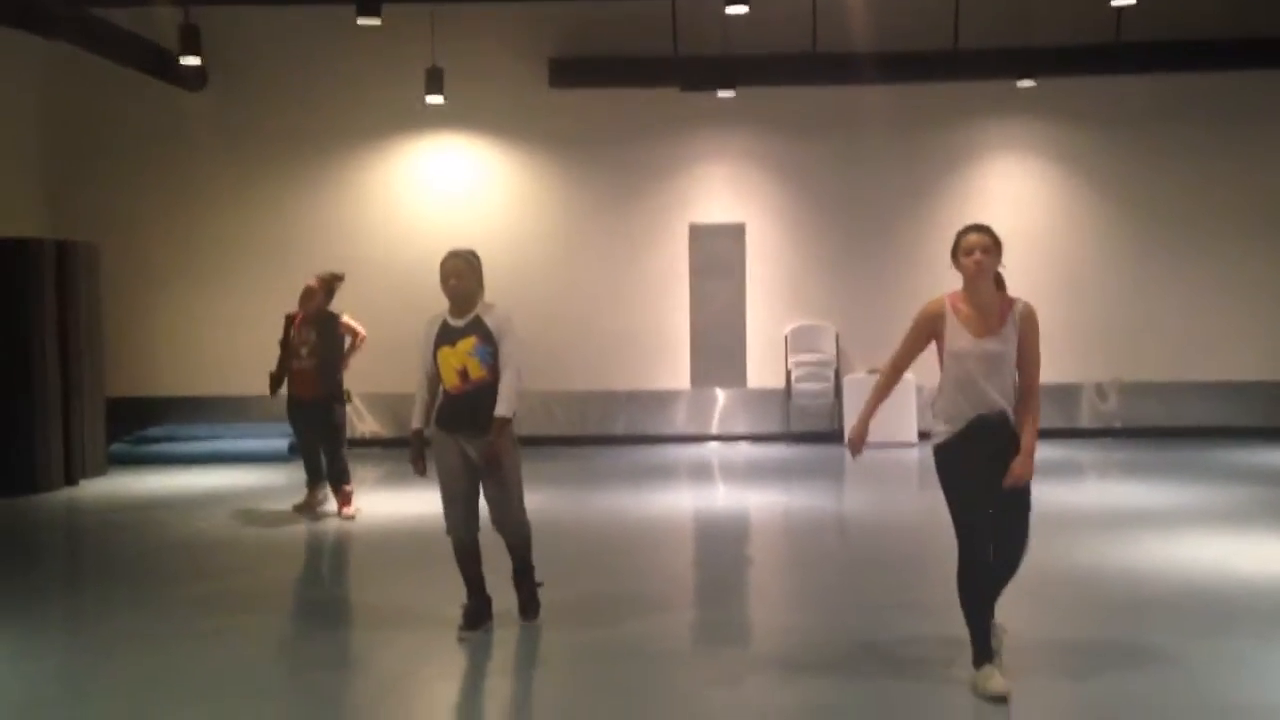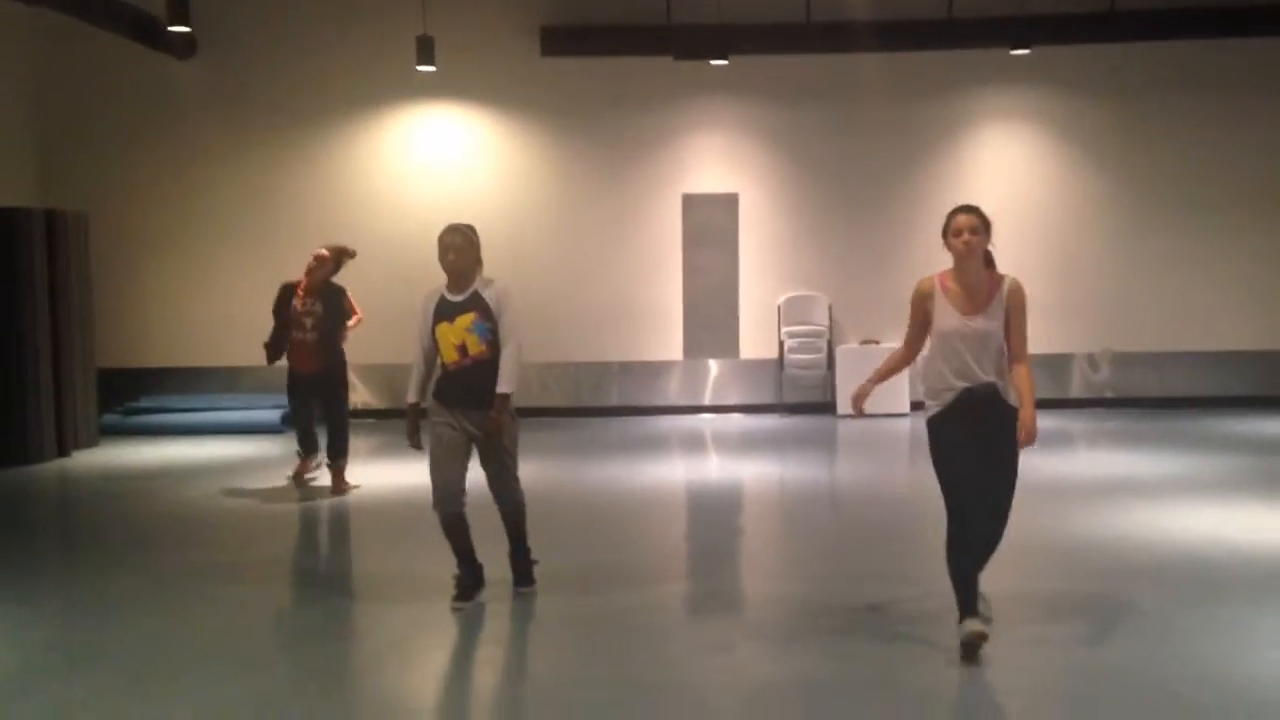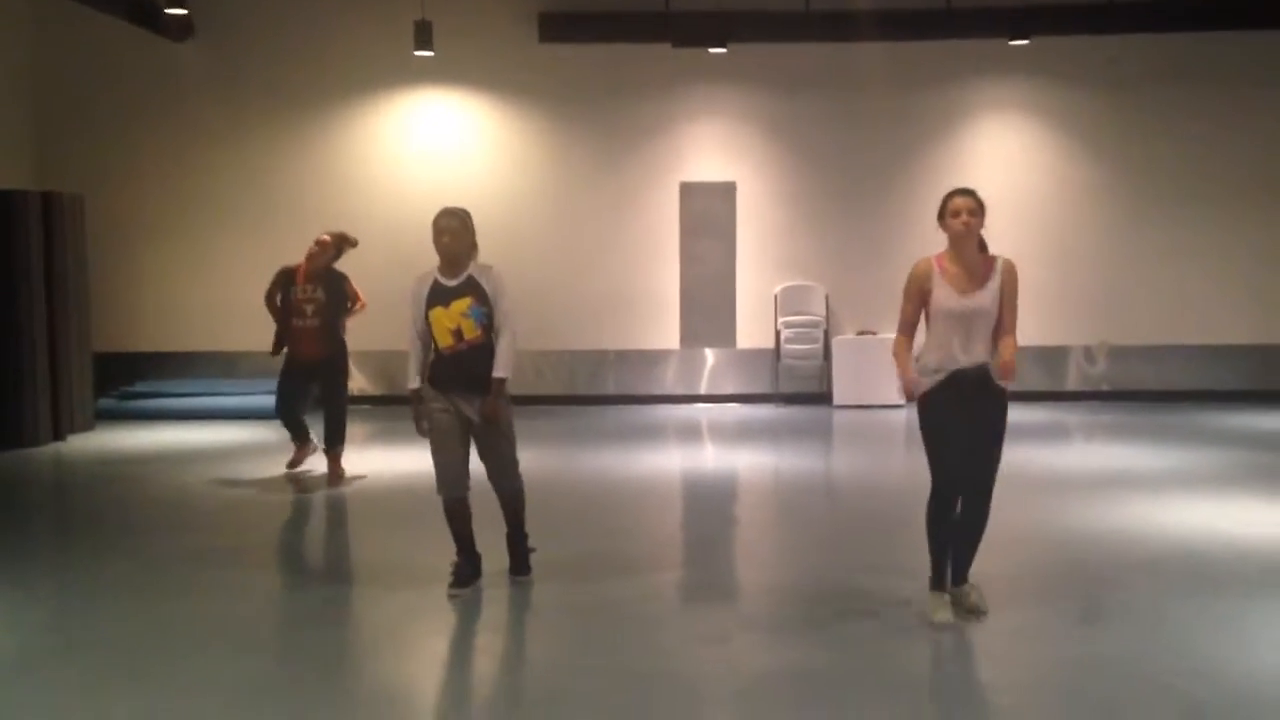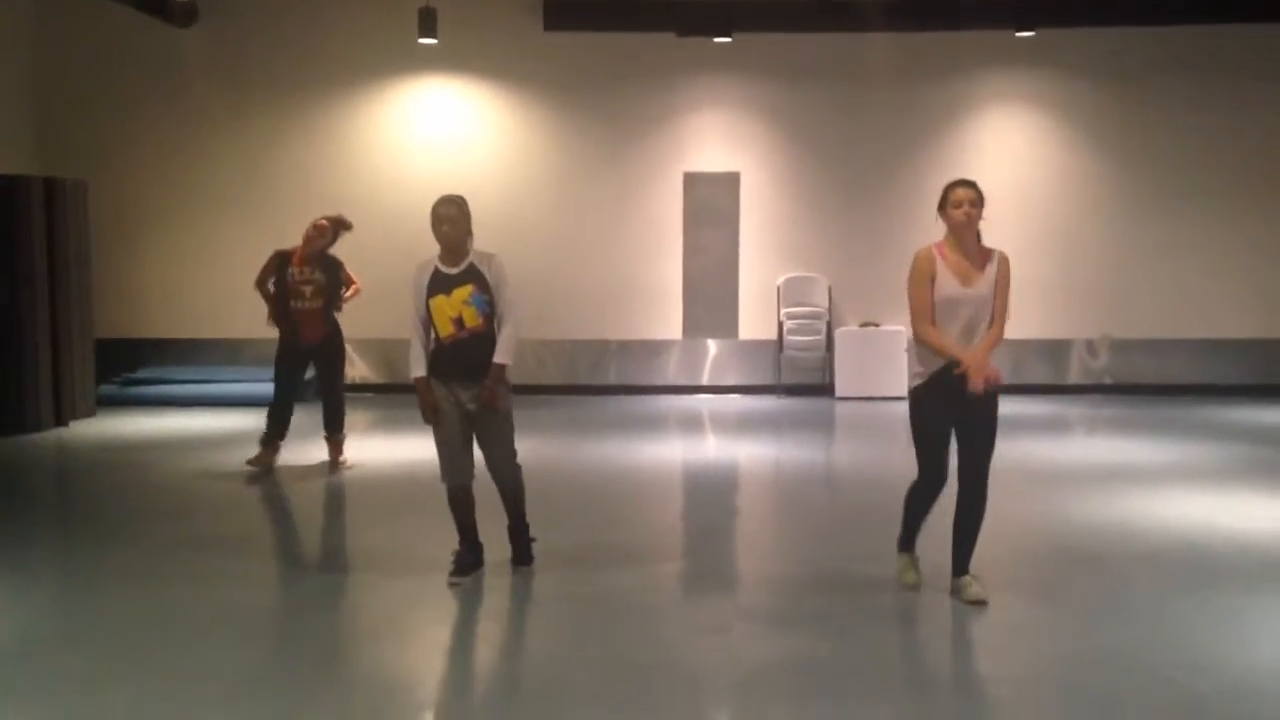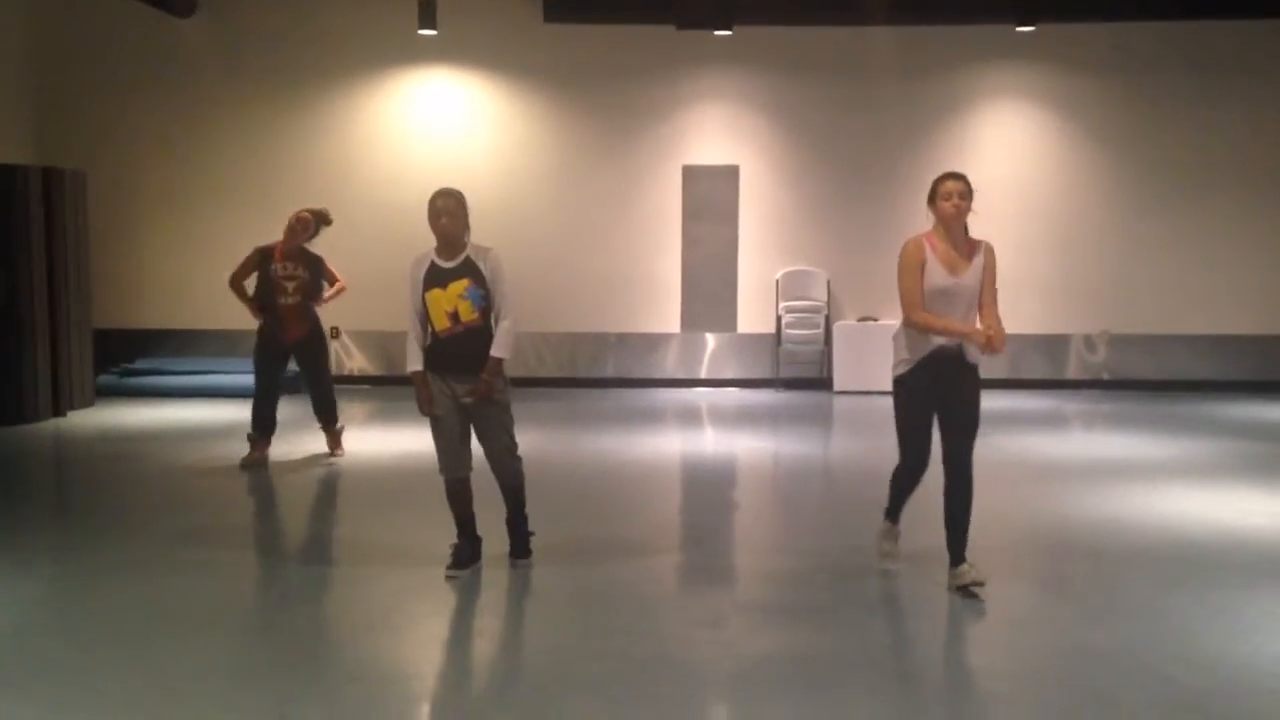
dt=0.2s
person 1, frame 1
left shoulder: (1022, 314)
right shoulder: (937, 313)
left elbow: (1030, 387)
right elbow: (897, 366)
left wrist: (1027, 452)
right wrist: (865, 417)
left hip: (1005, 436)
right hip: (956, 438)
left knee: (1012, 546)
right knee: (973, 544)
left ankle: (984, 615)
right ankle: (983, 661)
person 1, frame 2
left shoulder: (1010, 291)
right shoulder: (928, 291)
left elbow: (1019, 358)
right elbow: (909, 349)
left wrist: (1028, 408)
right wrist: (870, 382)
left hip: (997, 409)
right hip: (948, 410)
left knee: (994, 513)
right knee: (963, 510)
left ankle: (969, 588)
right ankle: (968, 616)
person 1, frame 3
left shoulder: (1004, 270)
right shoulder: (924, 271)
left elbow: (1007, 332)
right elbow: (904, 334)
left wrist: (1006, 355)
right wrist: (904, 370)
left hip: (987, 390)
right hip: (938, 390)
left knee: (980, 490)
right knee: (948, 486)
left ankle: (960, 579)
right ankle: (938, 587)
person 1, frame 4
left shoulder: (998, 262)
right shoulder: (927, 260)
left elbow: (997, 326)
right elbow: (922, 330)
left wrist: (979, 360)
right wrist: (966, 359)
left hip: (979, 381)
right hip: (932, 381)
left knee: (975, 480)
right knee: (933, 476)
left ankle: (961, 573)
right ankle: (906, 550)
person 1, frame 5
left shoulder: (983, 252)
right shoulder: (915, 249)
left elbow: (988, 308)
right elbow: (914, 315)
left wrist: (994, 333)
right wrist: (971, 331)
left hip: (961, 367)
right hip: (916, 367)
left knee: (960, 466)
right knee: (914, 461)
left ankle: (958, 563)
right ankle: (891, 522)
person 2, frame 1
left shoulder: (496, 319)
right shoulder: (435, 327)
left elbow: (510, 373)
right elbow: (427, 384)
left wrist: (498, 432)
right wrist: (417, 437)
left hip: (492, 433)
right hip: (450, 436)
left knee: (510, 518)
right knee: (460, 525)
left ankle: (526, 586)
right ankle: (478, 604)
person 2, frame 2
left shoulder: (494, 293)
right shoulder: (432, 301)
left elbow: (510, 349)
right elbow: (423, 358)
left wrist: (500, 407)
right wrist: (412, 412)
left hip: (490, 407)
right hip: (446, 411)
left knee: (507, 492)
right knee: (446, 497)
left ankle: (521, 562)
right ankle: (470, 572)
person 2, frame 3
left shoulder: (488, 277)
right shoulder: (423, 286)
left elbow: (506, 335)
right elbow: (418, 344)
left wrist: (496, 392)
right wrist: (416, 399)
left hip: (486, 392)
right hip: (441, 397)
left knee: (506, 477)
right knee: (451, 484)
left ankle: (518, 549)
right ankle: (467, 562)
person 2, frame 4
left shoulder: (490, 265)
right shoulder: (423, 274)
left elbow: (507, 323)
right elbow: (419, 334)
left wrist: (494, 378)
right wrist: (423, 388)
left hip: (486, 381)
right hip: (444, 385)
left knee: (505, 466)
right knee: (455, 473)
left ankle: (520, 538)
right ankle: (469, 551)
person 2, frame 5
left shoulder: (486, 259)
right shoulder: (420, 267)
left elbow: (505, 317)
right elbow: (416, 327)
left wrist: (492, 372)
right wrist: (419, 381)
left hip: (483, 375)
right hip: (440, 379)
left knee: (504, 458)
right knee: (453, 466)
left ankle: (519, 531)
right ankle: (467, 543)
person 3, frame 1
left shoulder: (332, 321)
right shoulder: (291, 320)
left elbow: (360, 334)
left wrist: (344, 358)
right wrist: (278, 375)
left hip: (327, 394)
right hip: (298, 396)
left knee: (333, 445)
right knee: (307, 446)
left ankle: (344, 498)
right ankle: (316, 491)
person 3, frame 2
left shoulder: (336, 294)
right shoulder: (289, 289)
left elbow: (357, 315)
right elbow: (278, 316)
left wrist: (344, 330)
right wrist: (278, 341)
left hip: (329, 368)
right hip: (298, 368)
left knee: (336, 420)
right knee: (300, 419)
left ankle: (338, 473)
right ankle: (309, 456)
person 3, frame 3
left shoulder: (338, 280)
right shoulder: (288, 274)
left elbow: (360, 302)
right elbow: (269, 297)
left wrist: (343, 318)
right wrist: (281, 323)
left hip: (330, 354)
right hip: (297, 354)
left knee: (334, 407)
right knee: (286, 405)
left ankle: (334, 460)
right ankle: (304, 444)
person 3, frame 4
left shoulder: (333, 264)
right shoulder: (282, 258)
left elbow: (355, 285)
right elbow: (261, 282)
left wrist: (342, 300)
right wrist: (274, 306)
left hip: (327, 338)
right hip: (292, 338)
left knee: (332, 393)
right knee: (283, 394)
left ankle: (336, 446)
right ankle: (270, 449)
person 3, frame 5
left shoulder: (314, 261)
right shoulder: (263, 255)
left elbow: (339, 284)
right elbow: (235, 280)
left wrist: (321, 300)
right wrist: (253, 306)
left hip: (308, 333)
right hip: (272, 333)
left knee: (320, 385)
right knee: (265, 390)
left ankle: (333, 435)
right ankle: (259, 446)
